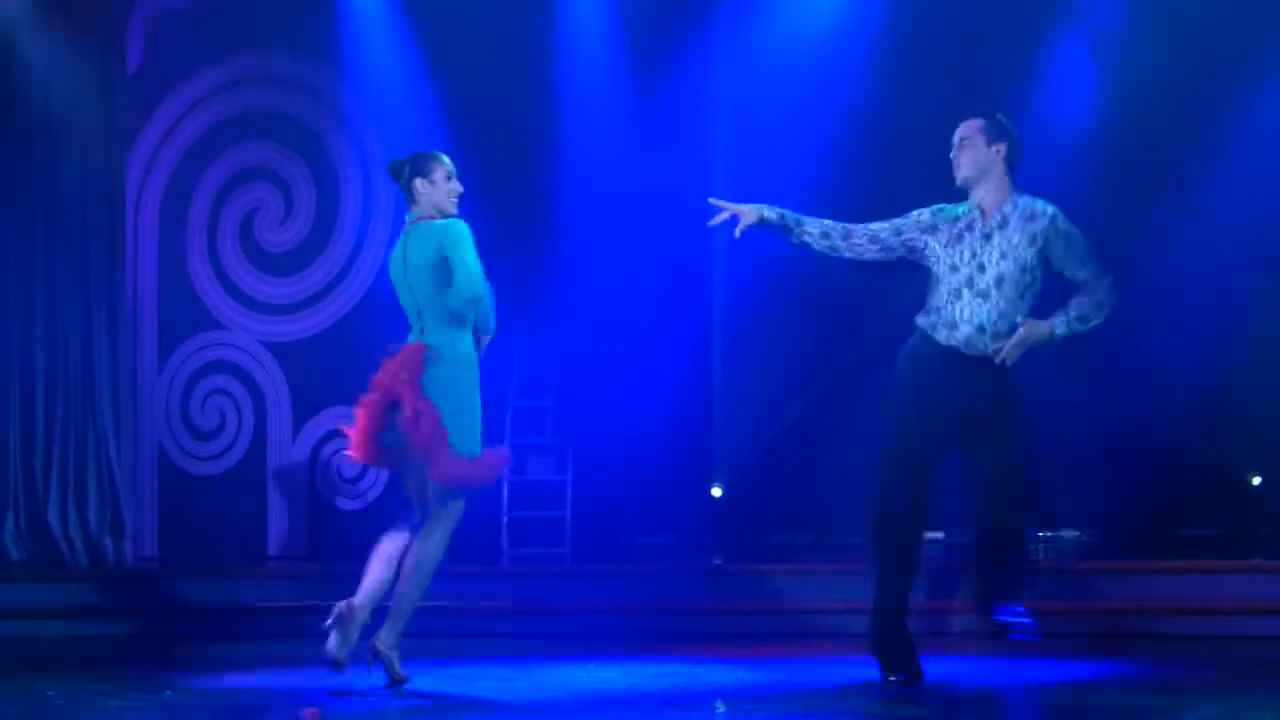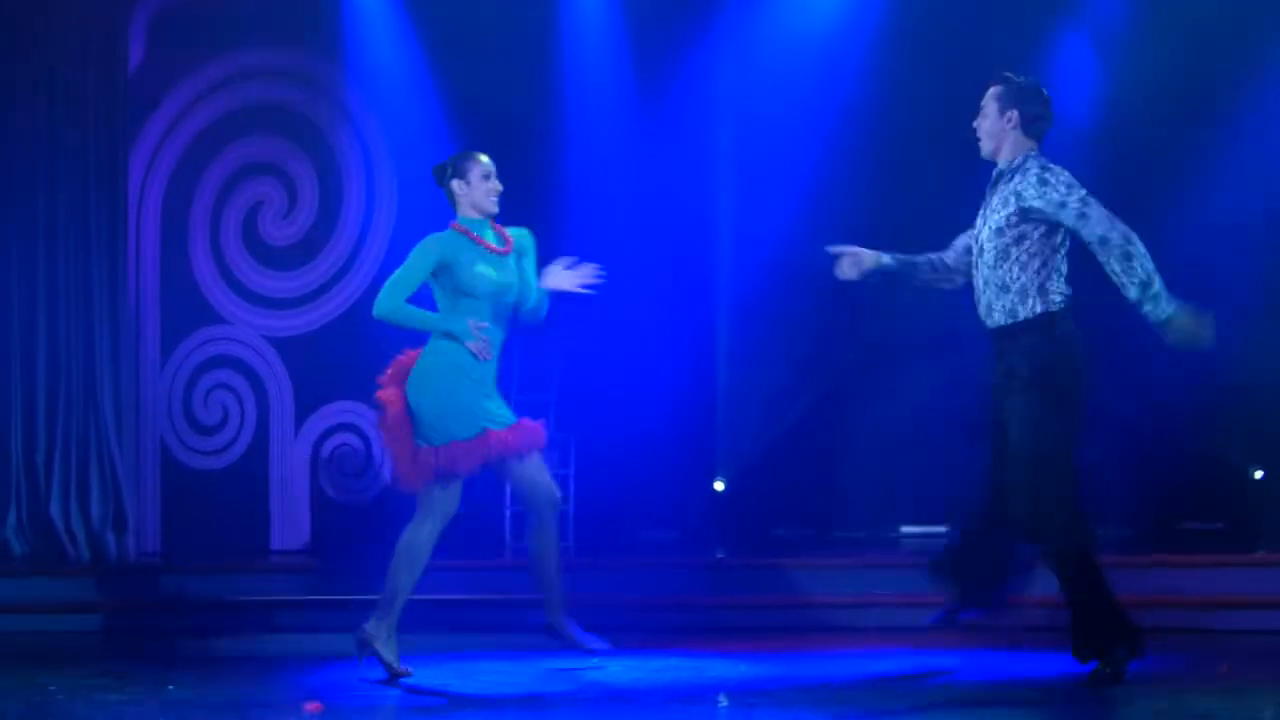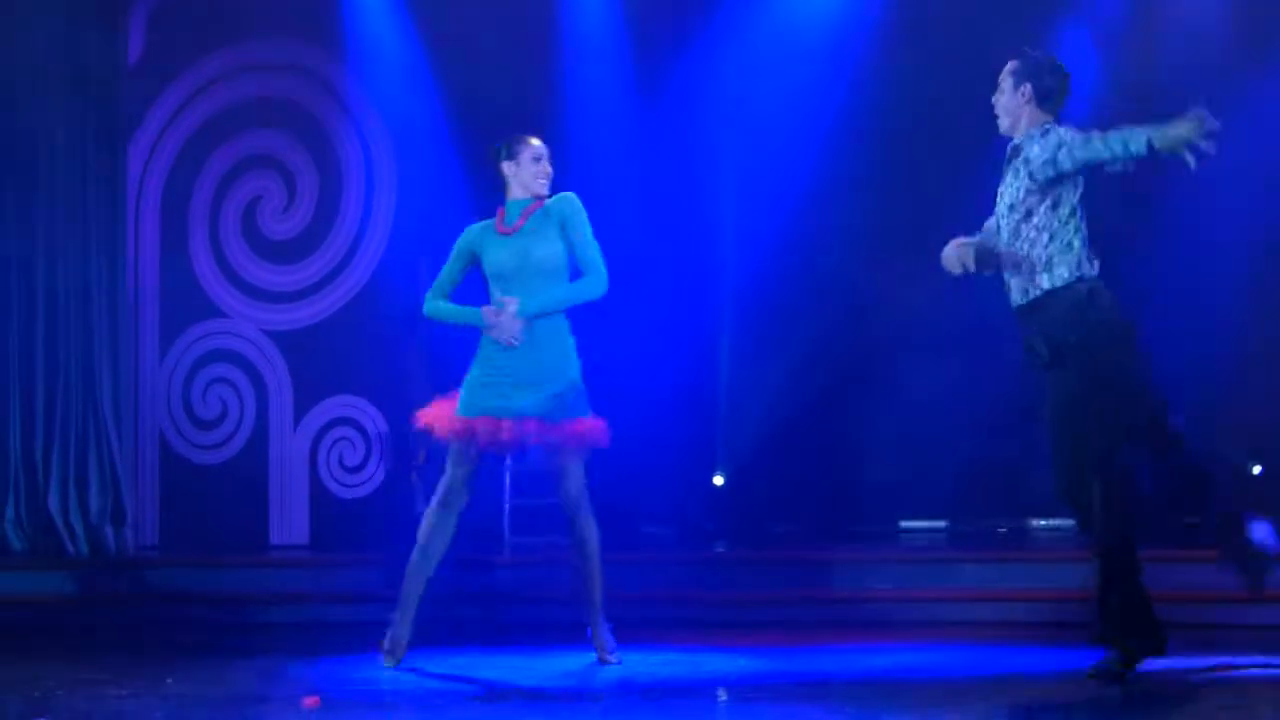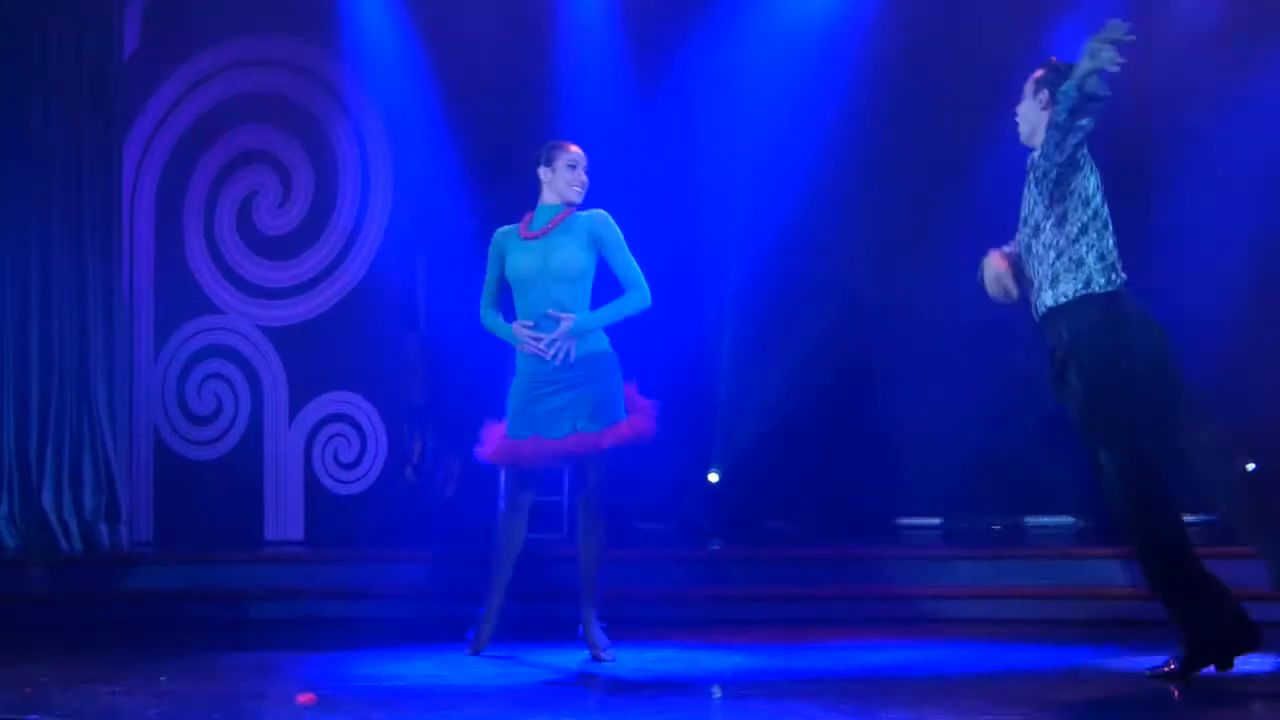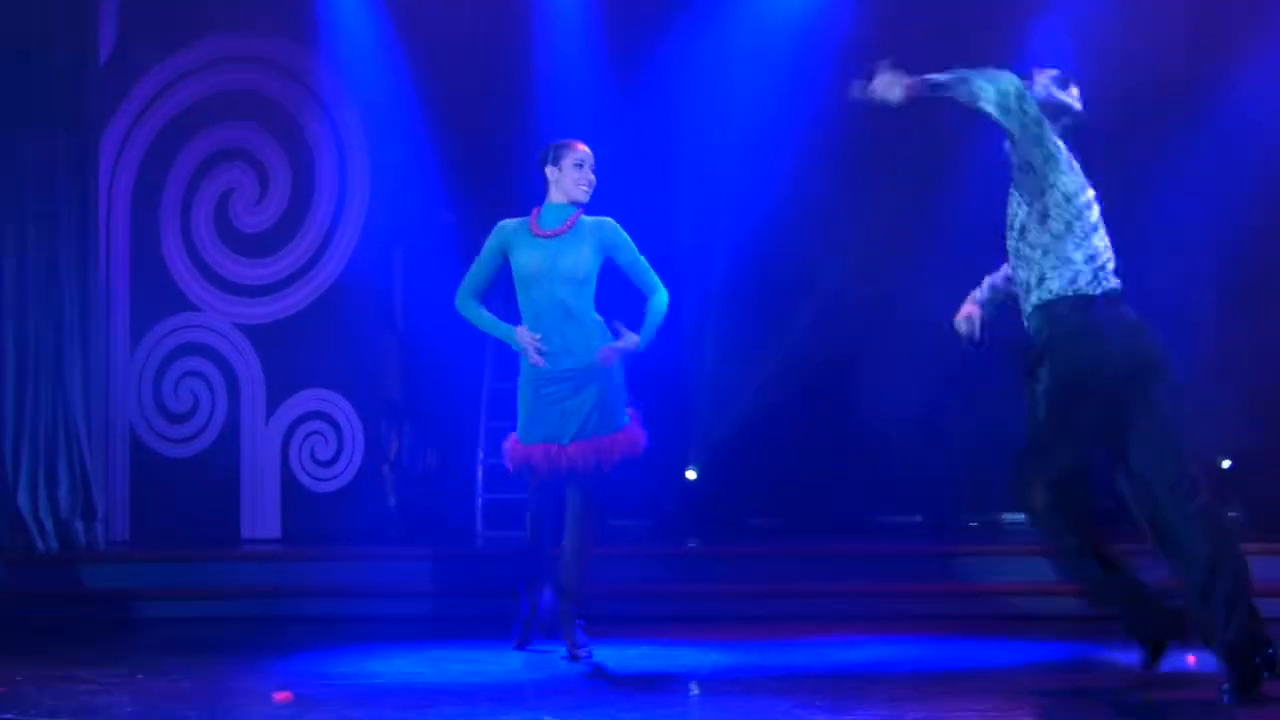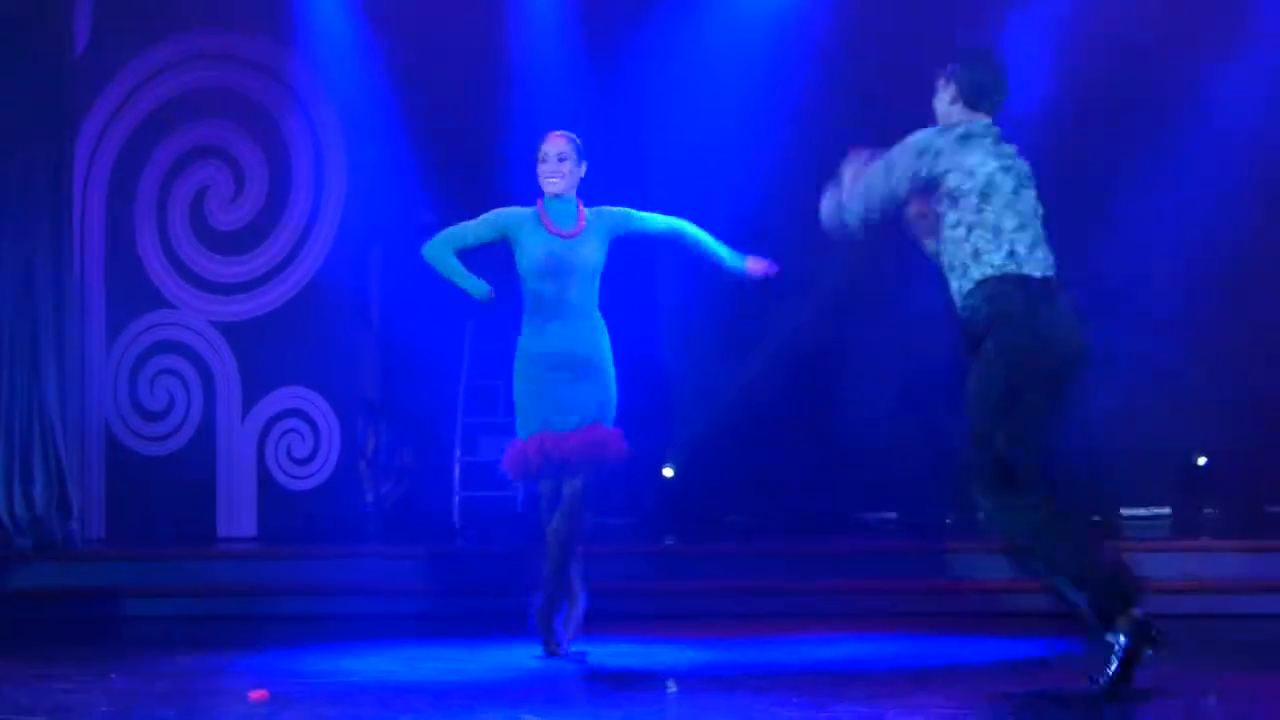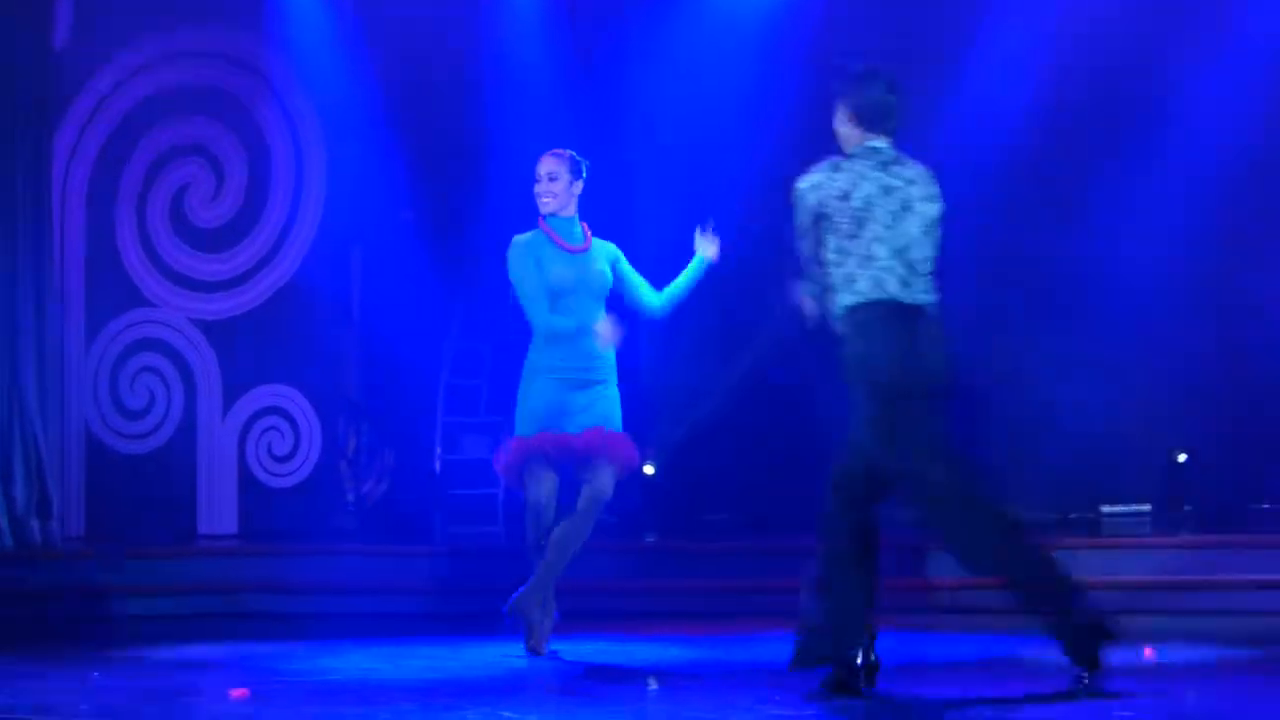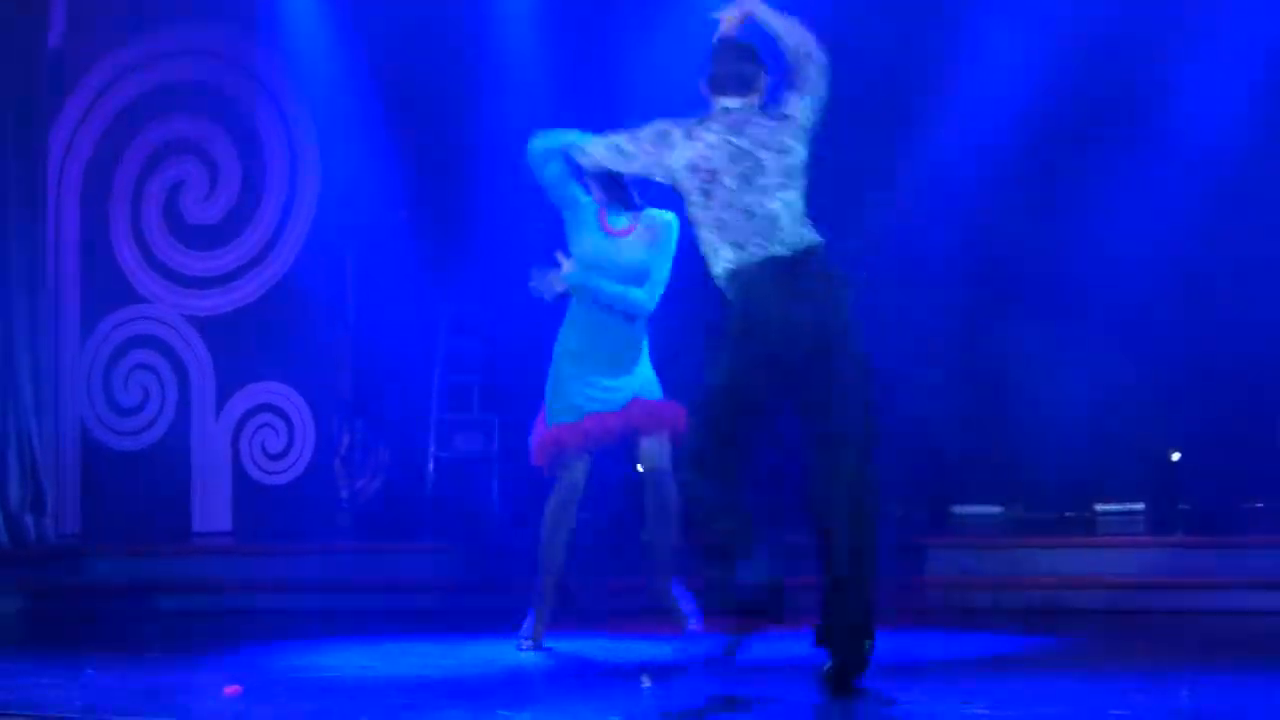
dt=0.2s
person 1, frame 1
left shoulder: (1042, 223)
right shoulder: (936, 223)
left elbow: (1095, 292)
right elbow: (853, 241)
left wrist: (1047, 328)
right wrist: (772, 218)
left hip: (987, 387)
right hip: (923, 377)
left knee: (1003, 509)
right knee: (897, 509)
left ankle: (998, 599)
right ankle: (893, 647)
person 1, frame 2
left shoulder: (1037, 181)
right shoulder: (999, 192)
left elbow: (1109, 234)
right elbow: (953, 265)
left wrist: (1162, 310)
right wrist: (883, 262)
left hip: (1039, 354)
right hip: (1015, 356)
left knee: (1042, 495)
right knee: (1010, 487)
left ankle: (1106, 636)
right ankle: (975, 583)
person 1, frame 3
left shoulder: (1044, 150)
right shoulder: (1022, 170)
left elbow: (1088, 146)
right elbow: (998, 243)
left wrist: (1157, 138)
right wrist: (969, 246)
left hip: (1080, 329)
right hip: (1078, 330)
left knee: (1086, 477)
left ankle: (1130, 633)
person 1, frame 4
left shoulder: (1060, 159)
right shoulder: (1054, 174)
left elbow: (1068, 115)
right elbow: (1033, 254)
left wrist: (1089, 75)
right wrist: (1001, 258)
left hip: (1098, 341)
right hip: (1114, 336)
left knee: (1140, 498)
right knee: (1146, 491)
left ankle: (1214, 636)
person 1, frame 5
left shoulder: (1037, 158)
right shoulder: (1053, 174)
left elbow: (1005, 91)
right elbow: (1030, 265)
left wrist: (915, 86)
right wrist: (982, 294)
left hip: (1078, 346)
right hip: (1118, 339)
left knee: (1054, 496)
right knee: (1169, 497)
left ankle: (1150, 618)
person 1, frame 6
left shoulder: (932, 147)
right shoulder: (1009, 158)
left elbow: (855, 208)
left wrist: (839, 198)
left hip: (1009, 330)
right hip: (1052, 323)
left knee: (1009, 488)
right knee: (1012, 474)
left ankle: (1121, 609)
right ankle: (1105, 595)
person 1, frame 7
left shoulder: (817, 184)
right shoulder: (923, 183)
left elbow: (812, 268)
left wrist: (812, 292)
left hip: (881, 353)
right hip: (922, 346)
left knee: (953, 508)
right knee: (850, 495)
left ankle: (1076, 623)
right ankle: (840, 648)
person 1, frame 8
left shoulder: (676, 140)
right shoulder: (784, 128)
left elbow: (591, 151)
right elbow: (813, 69)
left hip: (760, 311)
right hip: (817, 293)
left knee: (716, 455)
right knee: (842, 473)
left ankle: (751, 570)
right ankle: (847, 646)
person 2, frame 1
left shoulder: (402, 251)
right shoulder: (454, 232)
right elbow: (473, 286)
right wrist: (484, 325)
left hip: (406, 385)
right hip: (445, 386)
left knee: (417, 520)
right knee: (442, 518)
left ankle: (357, 609)
right ankle: (389, 636)
person 2, frame 2
left shoulder: (520, 242)
right shoulder: (441, 247)
left elbow: (530, 309)
right elbow: (385, 307)
left wrist: (549, 286)
right wrist: (456, 330)
left hip: (482, 395)
right hip: (441, 390)
left knee: (544, 496)
right knee: (437, 509)
left ankle: (556, 613)
right ankle: (380, 632)
person 2, frame 3
left shoulder: (564, 210)
right shoulder: (476, 236)
left elbow: (595, 282)
right elbow: (432, 303)
left wrist: (529, 310)
right wrist: (482, 317)
left hip: (555, 372)
right hip: (493, 375)
left knee: (574, 495)
right knee: (452, 492)
left ankle: (596, 620)
right ankle: (404, 616)
person 2, frame 4
left shoulder: (594, 225)
right shoulder: (505, 239)
left elbow: (641, 294)
right elbow: (486, 309)
left wrist: (583, 325)
right wrist: (510, 331)
left hip: (590, 371)
right hip: (533, 380)
left knee: (589, 495)
right knee: (519, 495)
left ankle: (588, 616)
right ankle: (494, 607)
person 2, frame 5
left shoulder: (602, 232)
right shoulder: (510, 233)
left elbow: (656, 291)
right elbow: (467, 296)
left wrist: (640, 337)
right wrist: (510, 333)
left hip: (596, 373)
right hip: (541, 378)
left knee: (581, 494)
right knee: (546, 489)
left ankle: (569, 614)
right ankle: (536, 590)
person 2, frame 6
left shoulder: (605, 221)
right shoulder: (514, 221)
left elbow: (675, 228)
right elbow: (435, 248)
left wrist: (733, 260)
right wrist: (477, 288)
left hip: (591, 366)
right hip: (537, 370)
left knee: (575, 491)
right knee: (548, 486)
left ankle: (554, 602)
right ankle: (568, 591)
person 2, frame 7
left shoulder: (606, 252)
right shoulder: (524, 247)
left elbow: (656, 306)
right elbow: (540, 318)
left wrist: (702, 262)
right wrist: (588, 326)
left hip: (599, 387)
right hip: (546, 387)
left knee: (600, 493)
right knee: (541, 501)
left ankle: (532, 595)
right ankle: (543, 607)
person 2, frame 8
left shoulder: (661, 224)
right shoulder: (578, 210)
left elbow: (647, 302)
right elbow: (539, 152)
left wrist: (579, 279)
left hip: (631, 369)
right hip: (577, 368)
left knee: (659, 469)
right knee: (569, 487)
left ankle: (667, 577)
right ankle: (542, 607)
